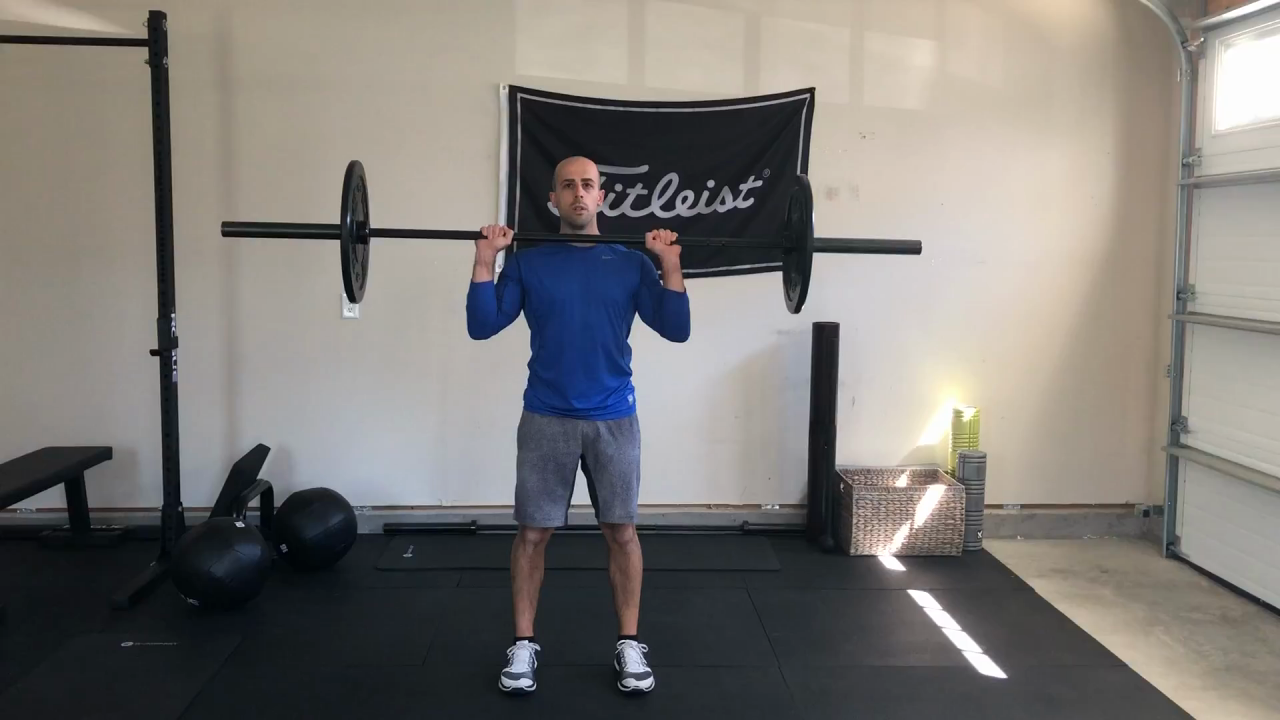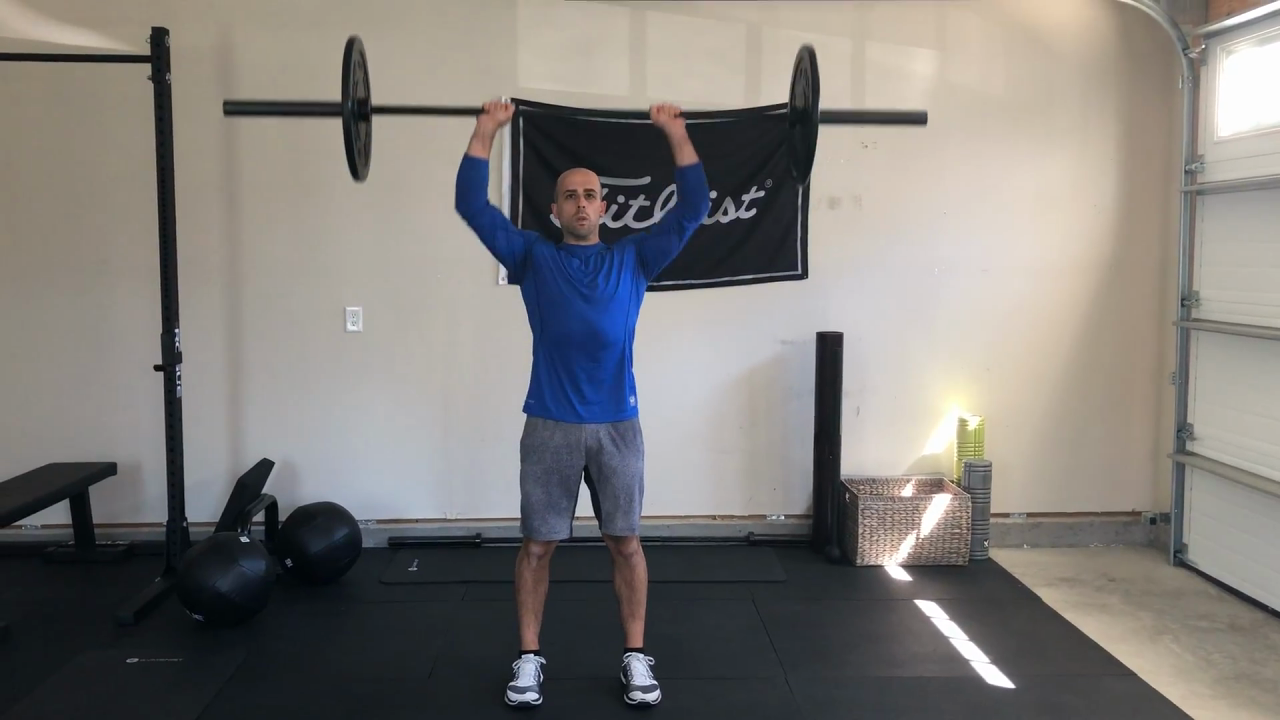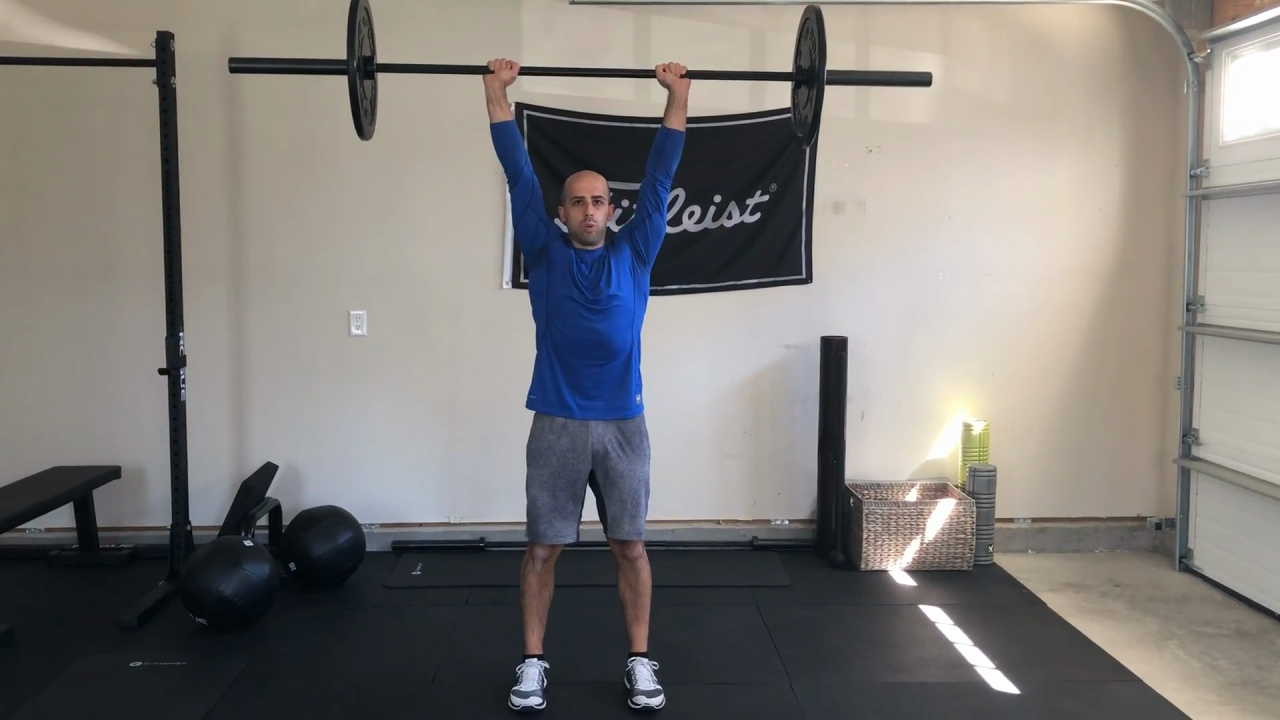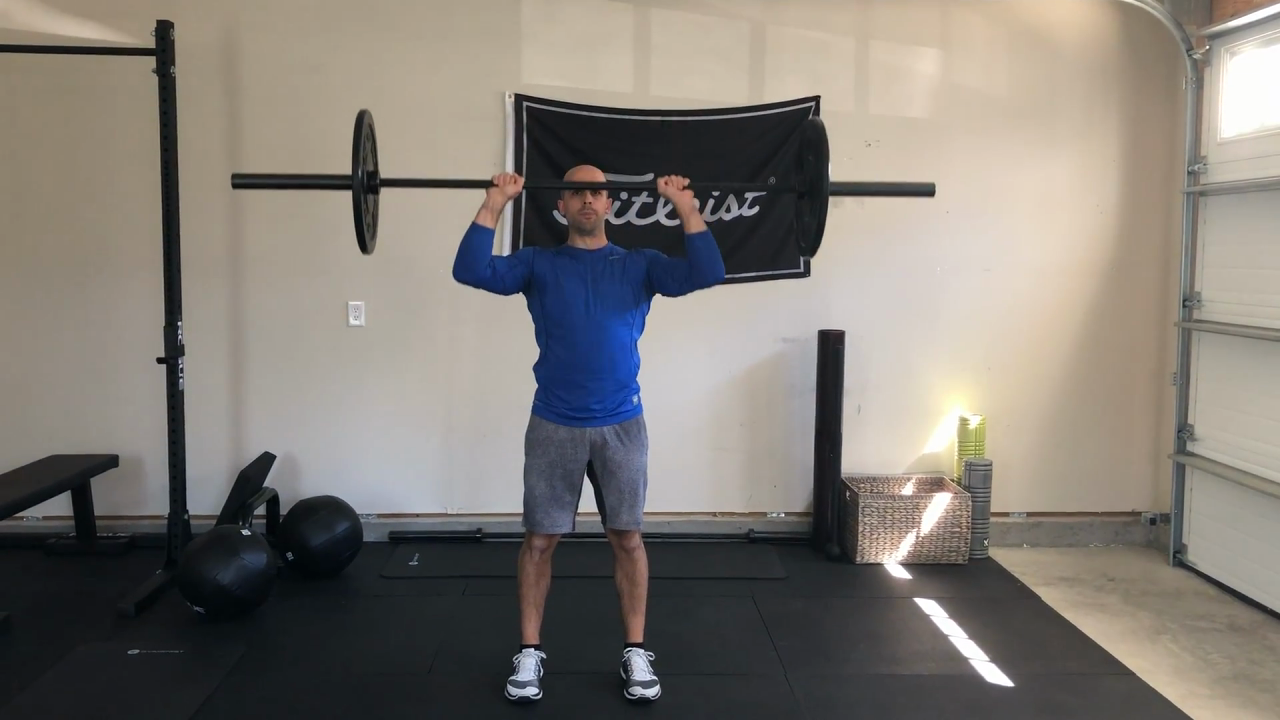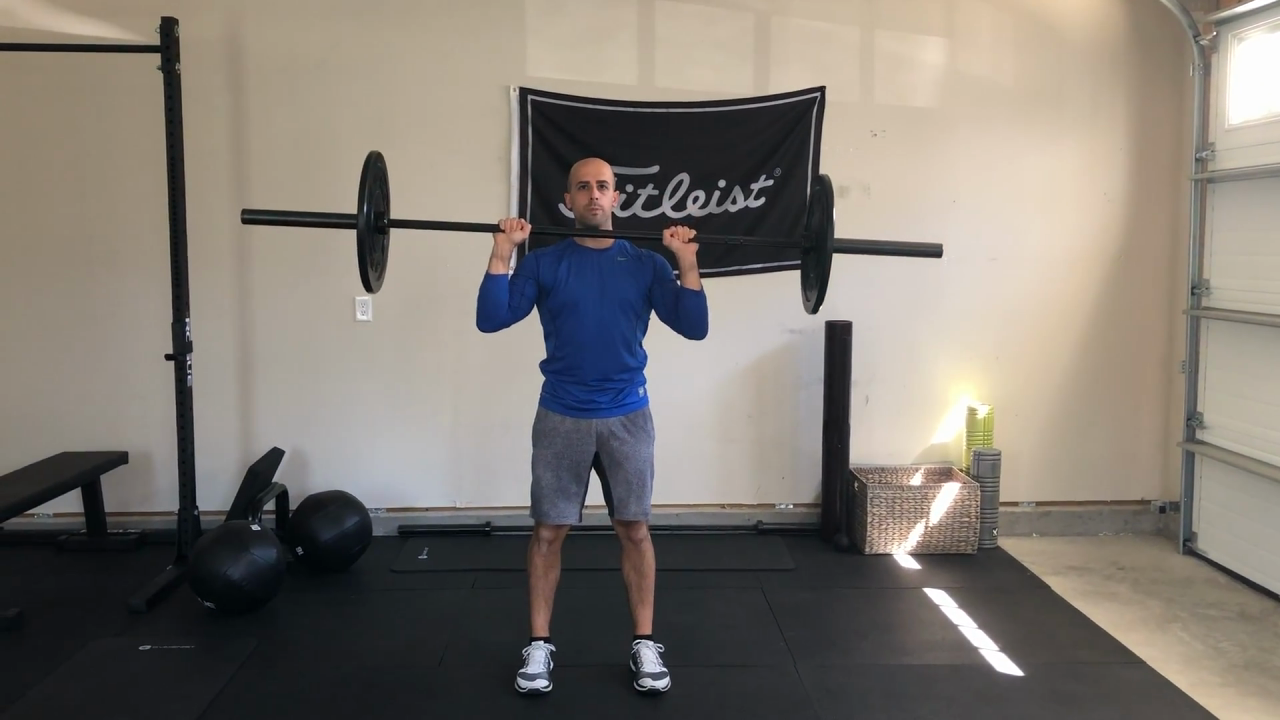
dt=1s
person 1, frame 1
left shoulder: (631, 263)
right shoulder: (528, 262)
left elbow: (677, 329)
right elbow: (481, 326)
left wrist: (670, 265)
right wrist: (484, 261)
left hip: (614, 419)
right hip: (545, 418)
left knee: (621, 531)
right knee: (533, 532)
left ankle: (628, 645)
right ankle: (523, 645)
person 1, frame 2
left shoulder: (633, 259)
right shoulder: (533, 257)
left elbow: (692, 206)
right elbow: (473, 205)
left wrist: (677, 136)
right wrist: (485, 132)
left hip: (618, 424)
right hip: (550, 426)
left knee: (625, 542)
right knee: (536, 545)
left ankle: (635, 657)
right ankle: (528, 658)
person 1, frame 3
left shoulder: (635, 254)
right shoulder: (543, 252)
left elbow: (661, 175)
right elbow: (516, 170)
left wrist: (677, 95)
right wrist: (497, 91)
left hip: (624, 427)
right hip: (556, 428)
left knee: (630, 547)
right knee: (542, 549)
left ankle: (639, 663)
right ankle: (532, 662)
person 1, frame 4
left shoulder: (639, 263)
right shoulder: (537, 262)
left elbow: (707, 273)
right elbow: (470, 271)
left wrist: (685, 207)
right wrist: (494, 204)
left hip: (621, 424)
right hip: (553, 425)
left knee: (627, 537)
right knee: (539, 539)
left ankle: (635, 653)
right ankle: (529, 652)
person 1, frame 5
left shoulder: (647, 264)
right shoulder: (543, 263)
left elbow: (695, 327)
right elbow: (490, 319)
left wrist: (688, 262)
right wrist: (501, 255)
left hip: (628, 416)
right hip: (560, 417)
left knee: (634, 529)
right knee: (548, 531)
left ankle: (644, 644)
right ankle: (538, 645)
